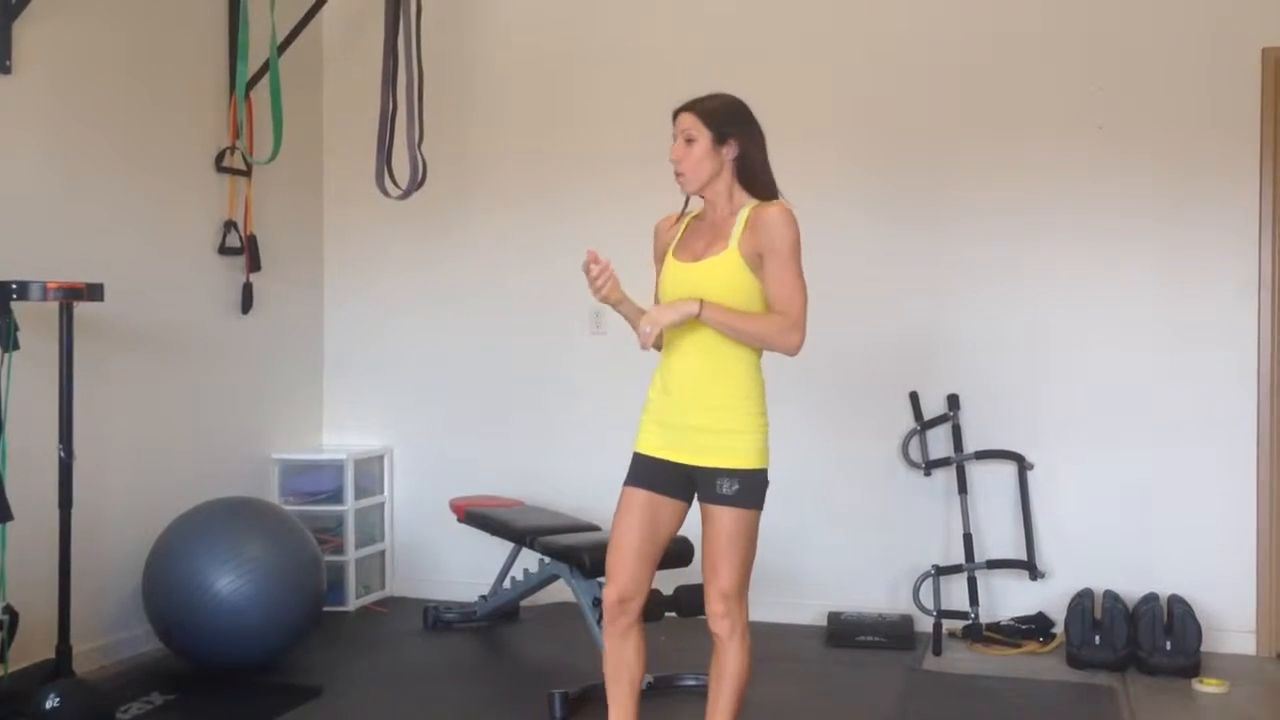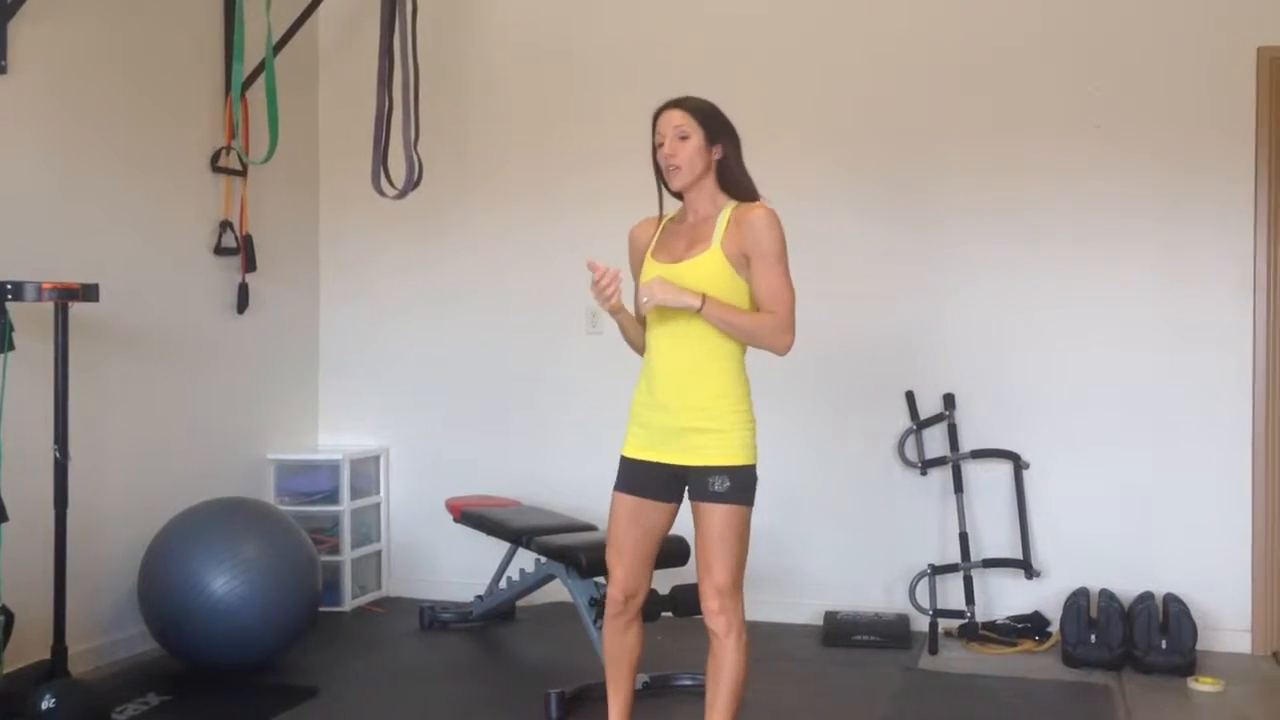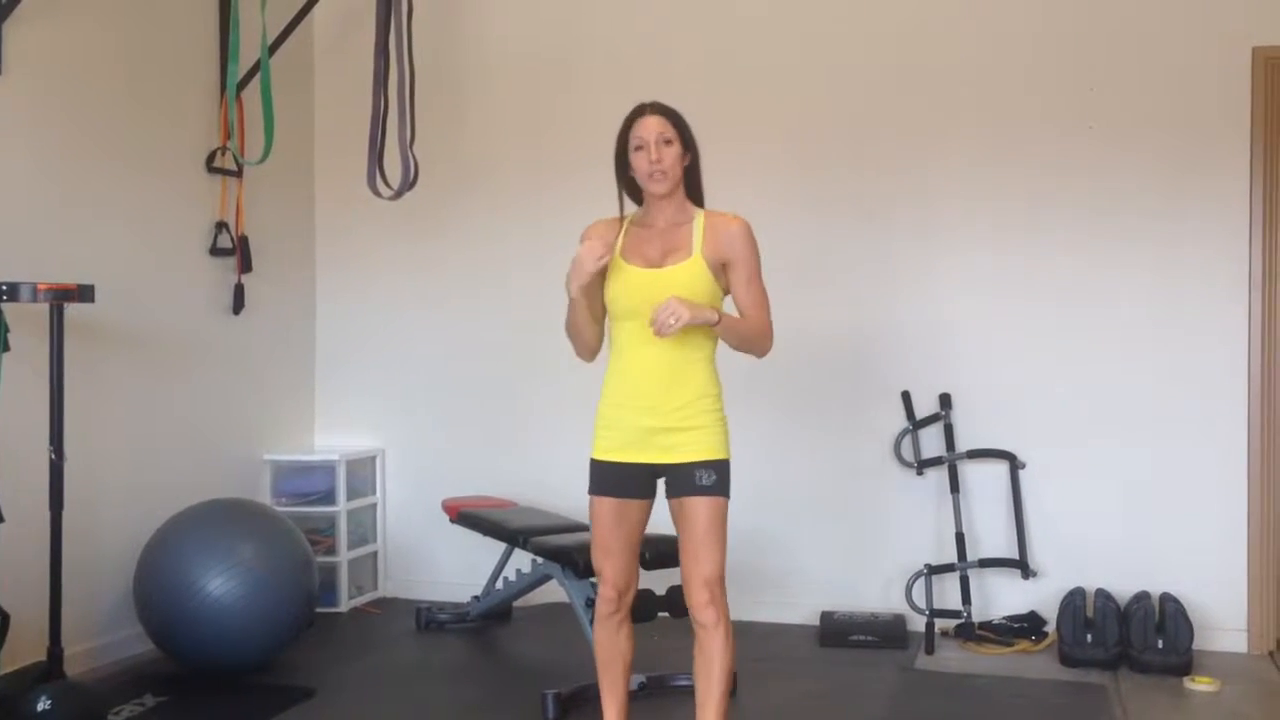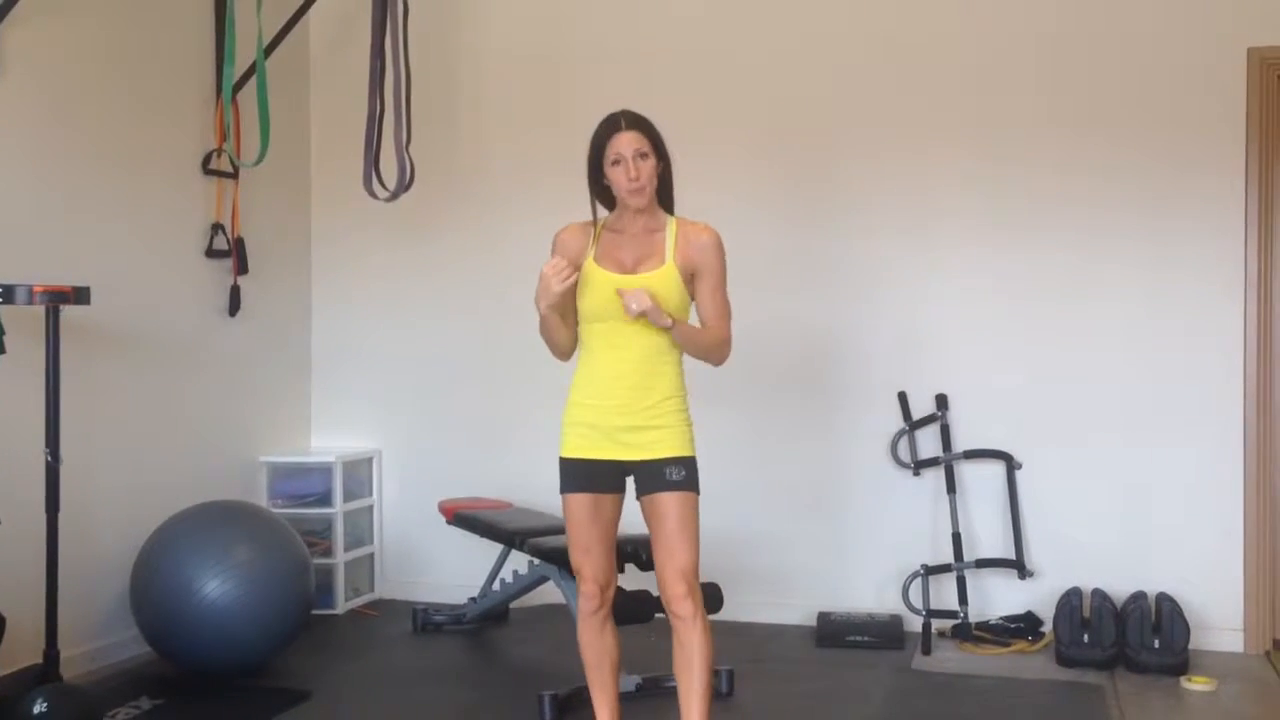
dt=0.3s
person 1, frame 1
left shoulder: (769, 221)
right shoulder: (669, 230)
left elbow: (789, 334)
left wrist: (694, 307)
right wrist: (621, 302)
left hip: (732, 441)
right hip: (662, 435)
left knee: (724, 611)
right knee: (619, 598)
person 1, frame 2
left shoulder: (753, 222)
right shoulder: (646, 234)
left elbow: (780, 334)
left wrist: (692, 297)
right wrist: (617, 309)
left hip: (718, 439)
right hip: (649, 437)
left knee: (719, 607)
right knee: (621, 595)
person 1, frame 3
left shoulder: (725, 233)
right shoulder: (603, 236)
left elbow: (761, 338)
right elbow: (586, 348)
left wrist: (706, 315)
right wrist: (576, 291)
left hip: (694, 437)
right hip: (619, 436)
left knee: (705, 600)
right knee: (611, 594)
person 1, frame 4
left shoulder: (697, 241)
right shoulder: (574, 241)
left elbow: (718, 347)
right elbow: (562, 347)
left wrist: (664, 317)
right wrist: (546, 305)
left hip: (663, 436)
right hip: (588, 434)
left knee: (682, 596)
right knee: (593, 592)
